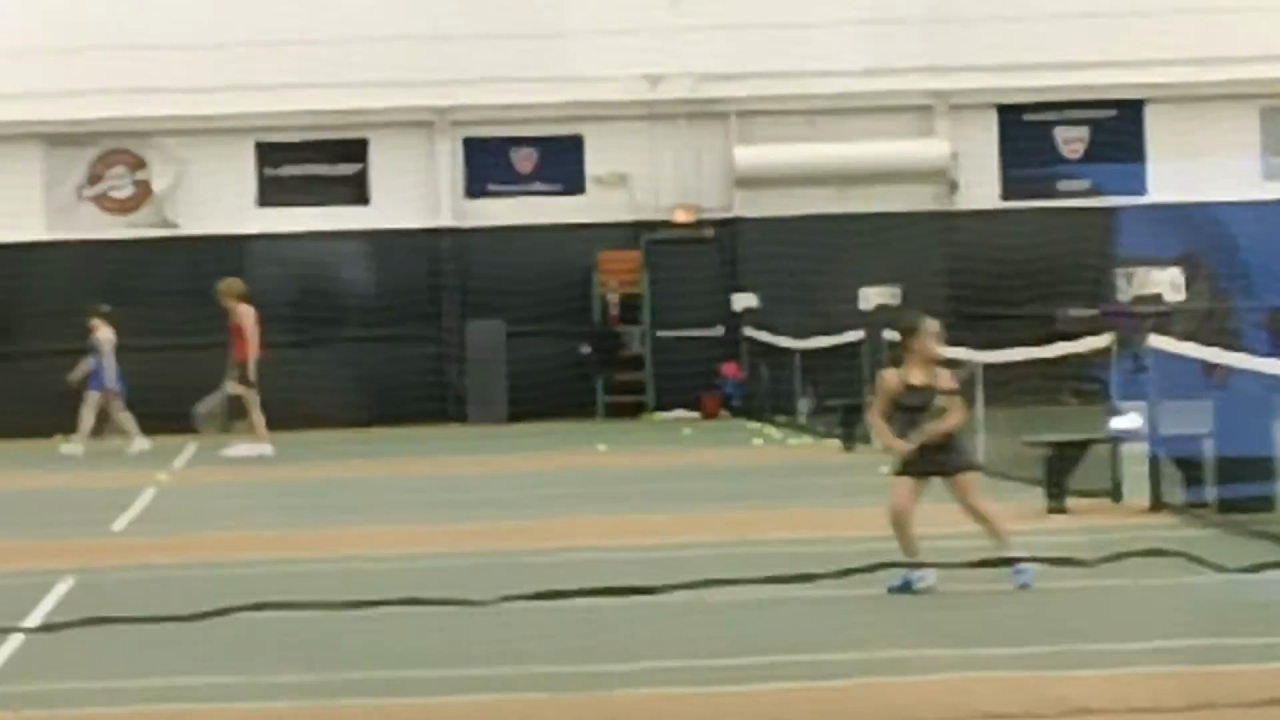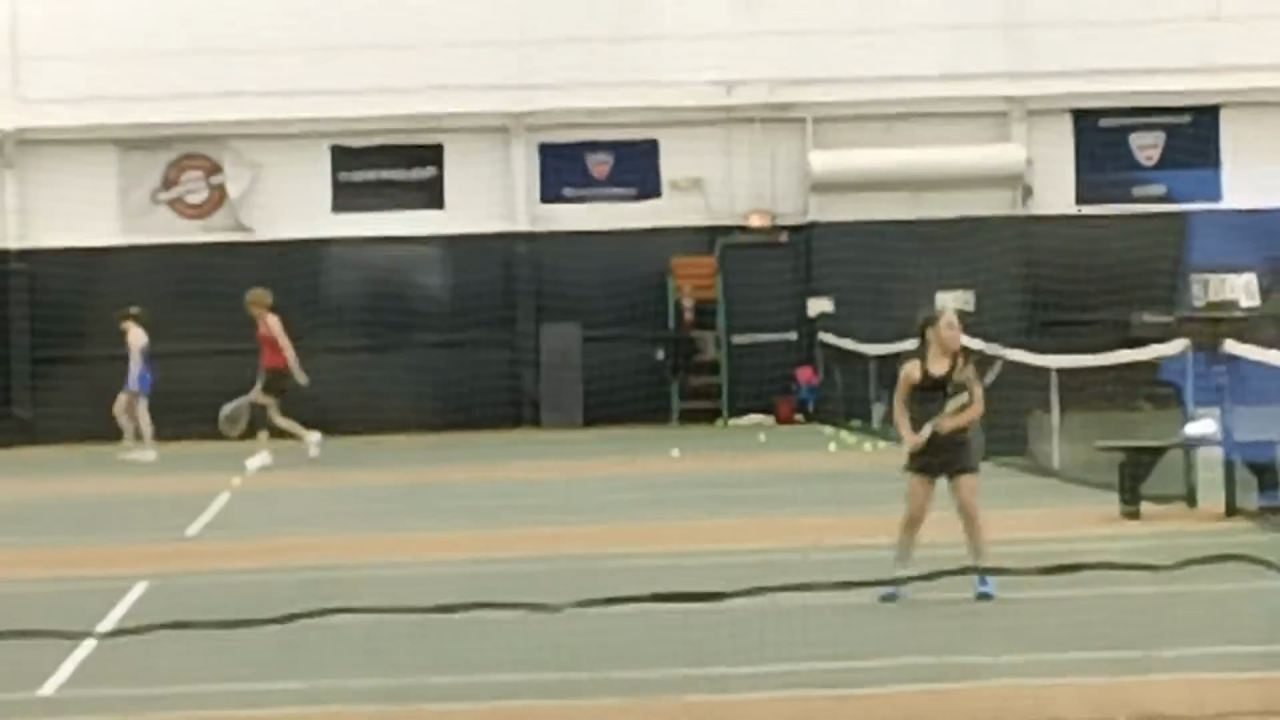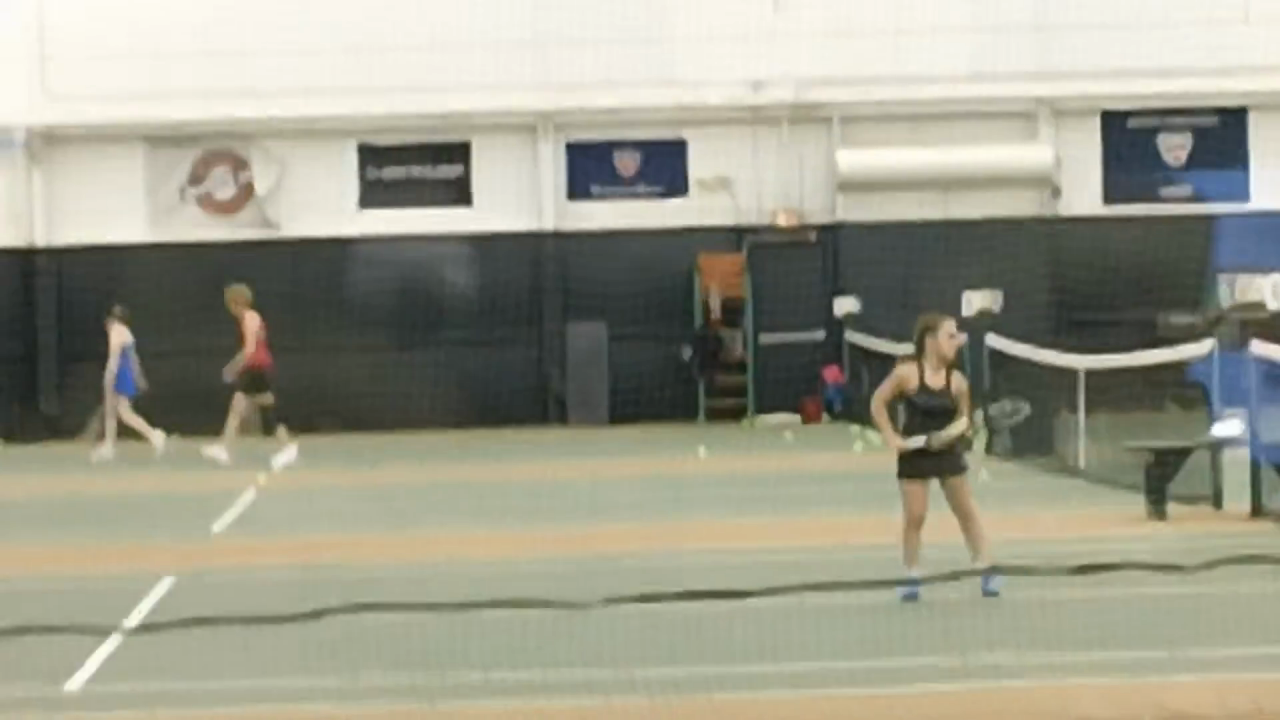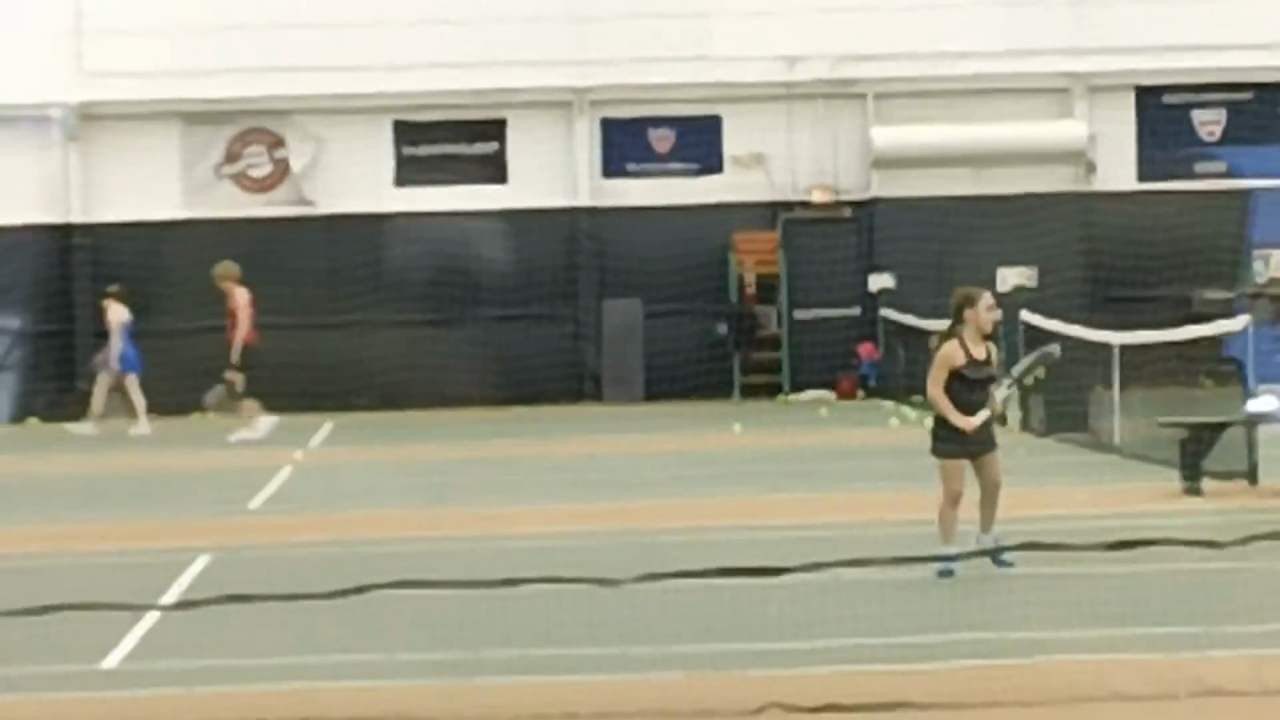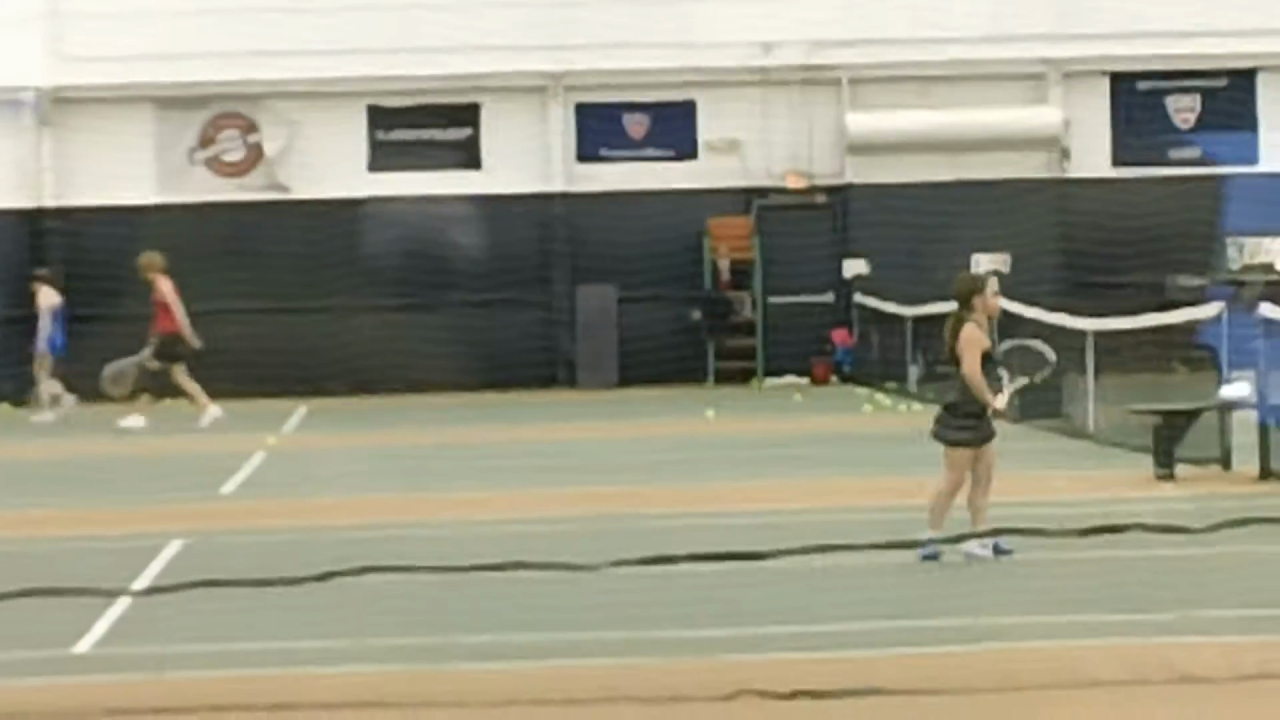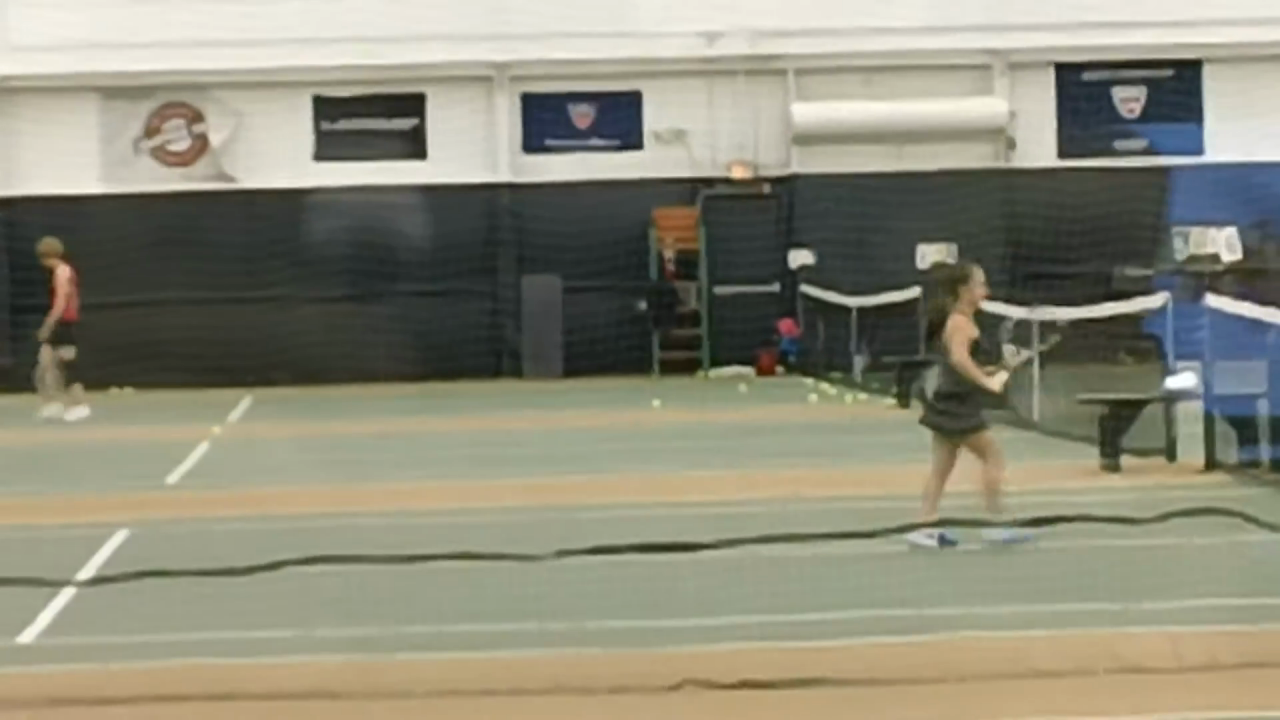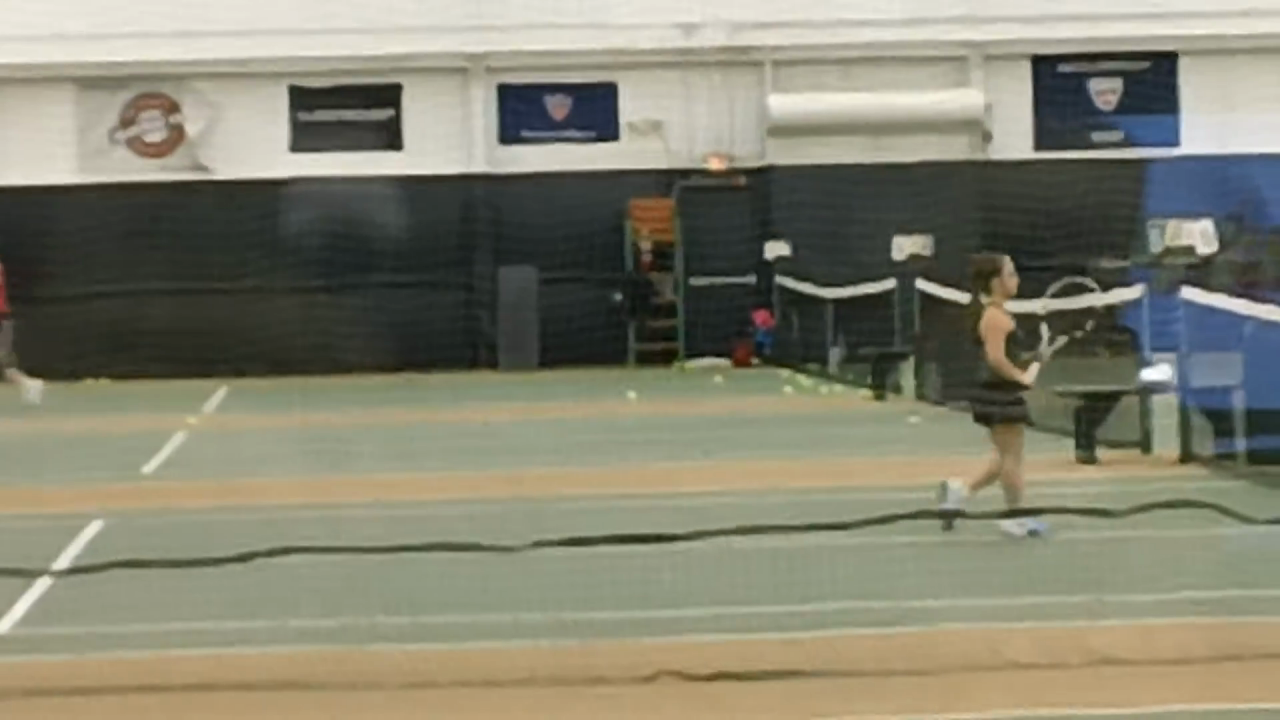
dt=0.3s
person 1, frame 1
left shoulder: (942, 376)
right shoulder: (890, 378)
left elbow: (958, 416)
right elbow: (875, 415)
left wrist: (934, 430)
right wrist: (892, 443)
left hip: (947, 451)
right hip: (913, 455)
left knee: (976, 508)
right knee: (898, 511)
left ankle: (1016, 561)
right ankle: (918, 571)
person 1, frame 2
left shoulder: (964, 368)
right shoulder: (912, 370)
left elbow: (977, 408)
right elbow: (899, 405)
left wrist: (953, 423)
right wrist: (907, 435)
left hip: (958, 449)
right hip: (925, 452)
left knee: (969, 511)
right knee: (913, 515)
left ankle: (981, 575)
right ankle: (897, 577)
person 1, frame 3
left shoulder: (957, 381)
right shoulder: (906, 373)
left elbow: (963, 420)
right elbow: (878, 403)
left wrist: (951, 434)
right wrist: (892, 438)
left hip: (947, 452)
right hip: (915, 453)
left knee: (966, 511)
right knee: (915, 516)
left ankle: (985, 570)
right ankle: (912, 579)
person 1, frame 4
left shoulder: (991, 350)
right shoulder: (951, 350)
right elbow: (933, 390)
left wrist: (996, 403)
right wrist: (957, 419)
left hip: (981, 428)
right hip: (953, 432)
left knee: (993, 484)
right knee: (954, 493)
left ankle: (987, 539)
right ankle: (948, 555)
person 1, frame 5
left shoulder: (978, 332)
right shoulder: (973, 333)
right elbow: (970, 372)
left wrist: (994, 393)
right wrist: (991, 400)
left hip: (975, 417)
right hip: (963, 417)
left knee: (984, 476)
right knee: (954, 480)
left ankle: (979, 539)
right ankle: (929, 539)
person 1, frame 6
left shoulder: (951, 321)
right shoulder: (960, 323)
right elbow: (959, 360)
left wrist: (987, 372)
right wrist: (987, 382)
left hip: (947, 403)
right hip: (957, 405)
left knee: (941, 467)
right knee: (993, 459)
left ankle: (925, 528)
right ankle: (997, 523)
person 1, frame 7
left shoulder: (994, 313)
right shoulder: (995, 316)
right elbow: (995, 356)
left wrist: (1028, 361)
right wrist: (1021, 377)
left hip: (999, 395)
right hip: (1000, 395)
left knee: (1007, 459)
right knee: (1012, 457)
left ankle: (958, 490)
right ankle: (1015, 519)
